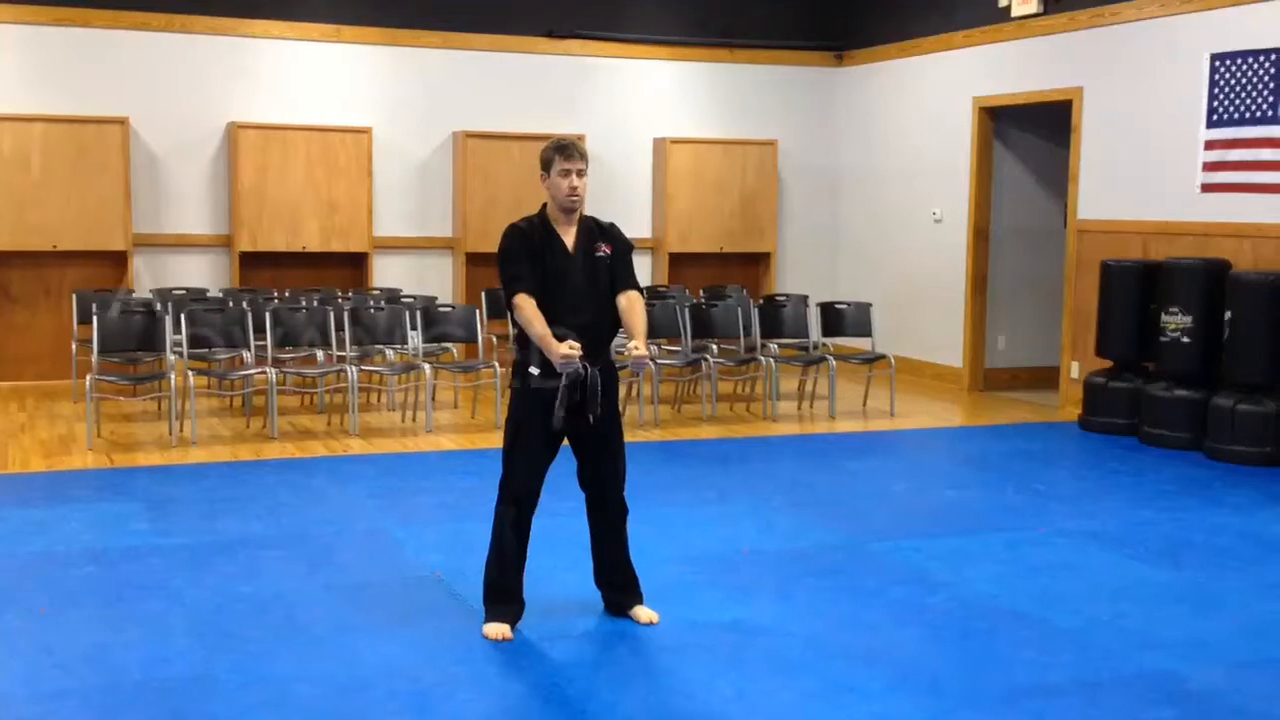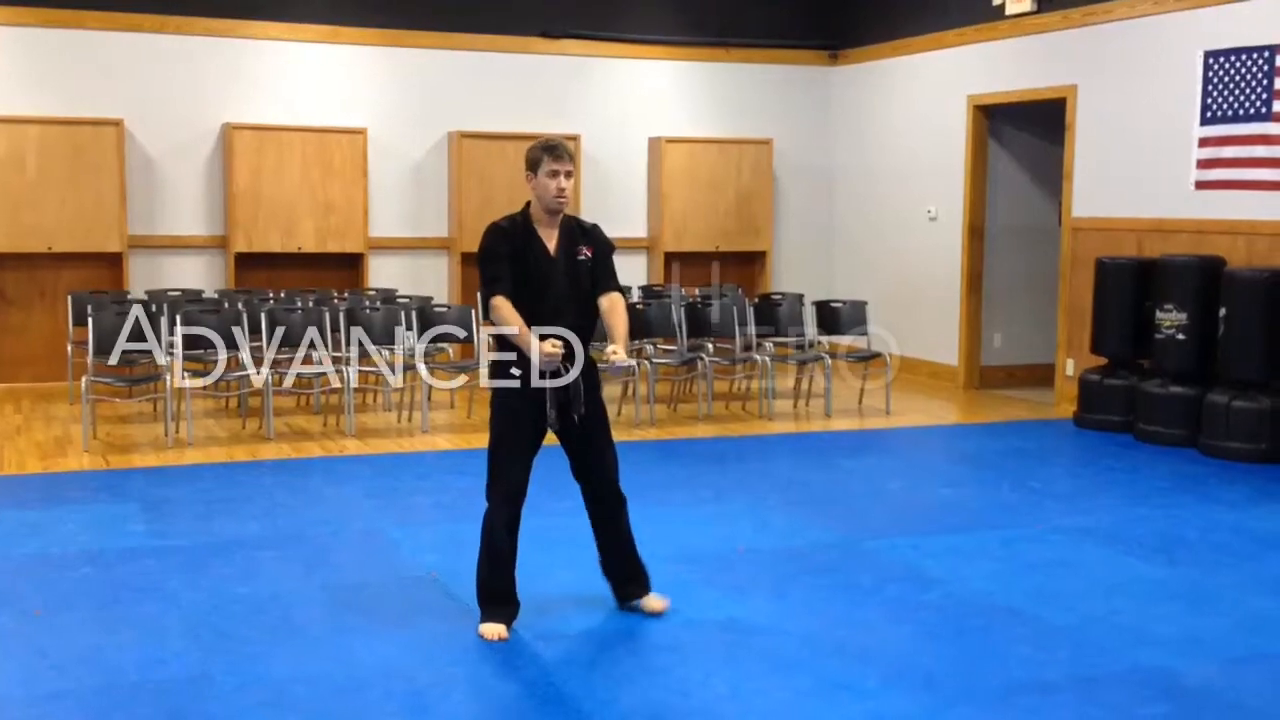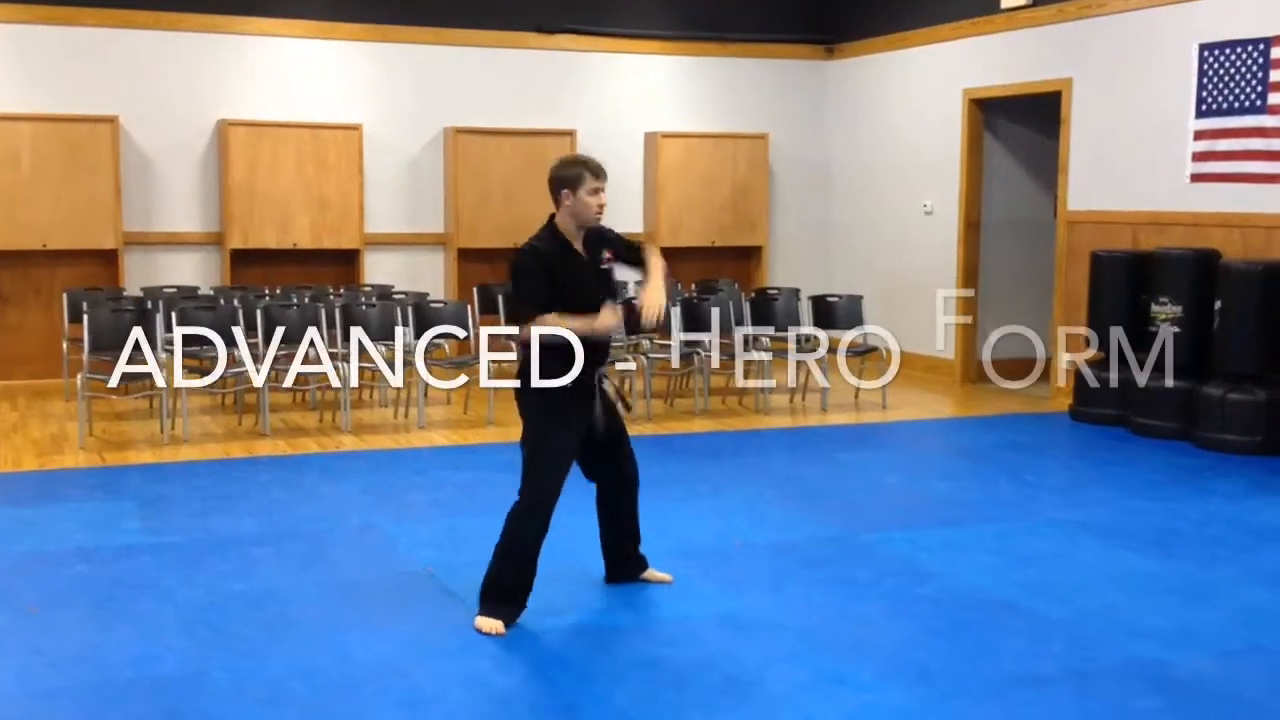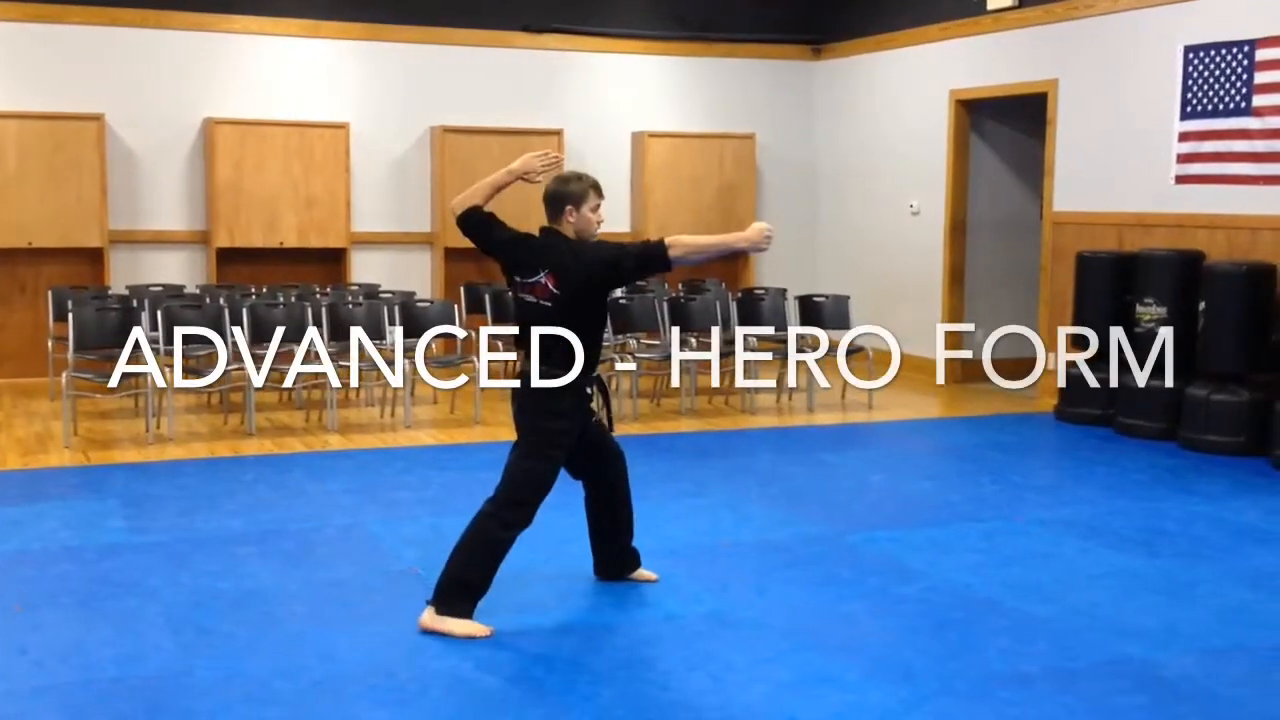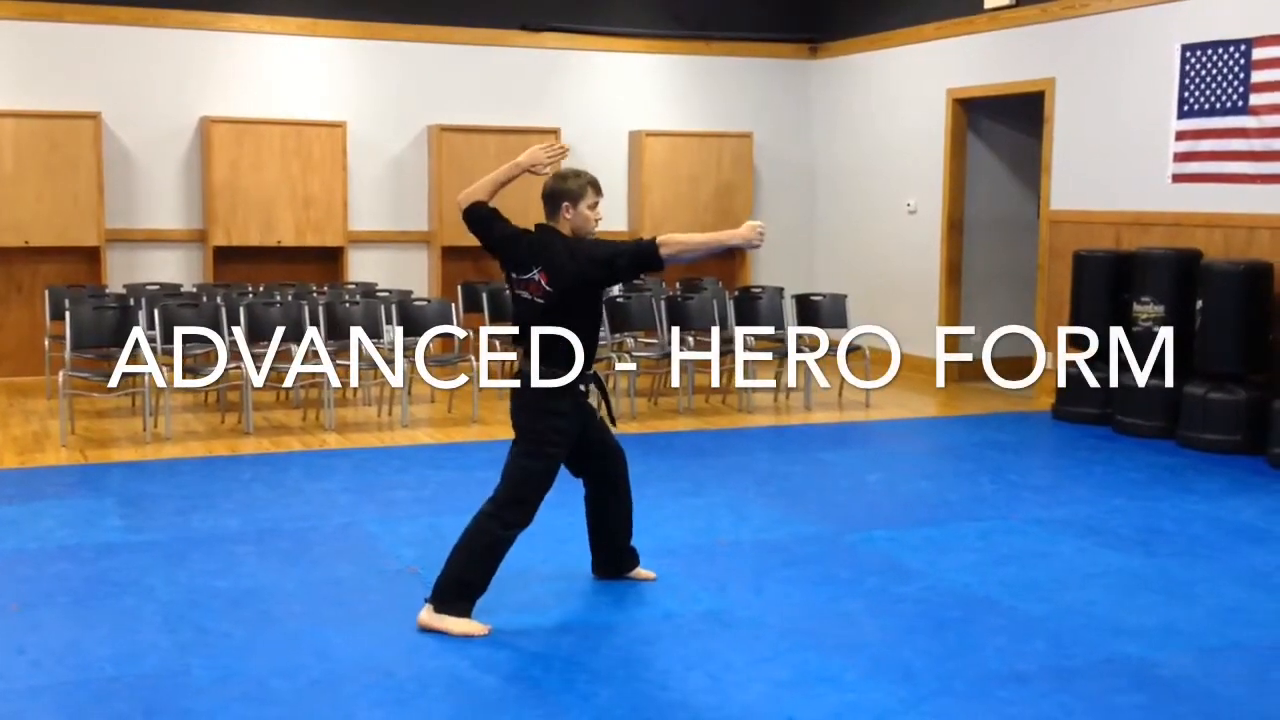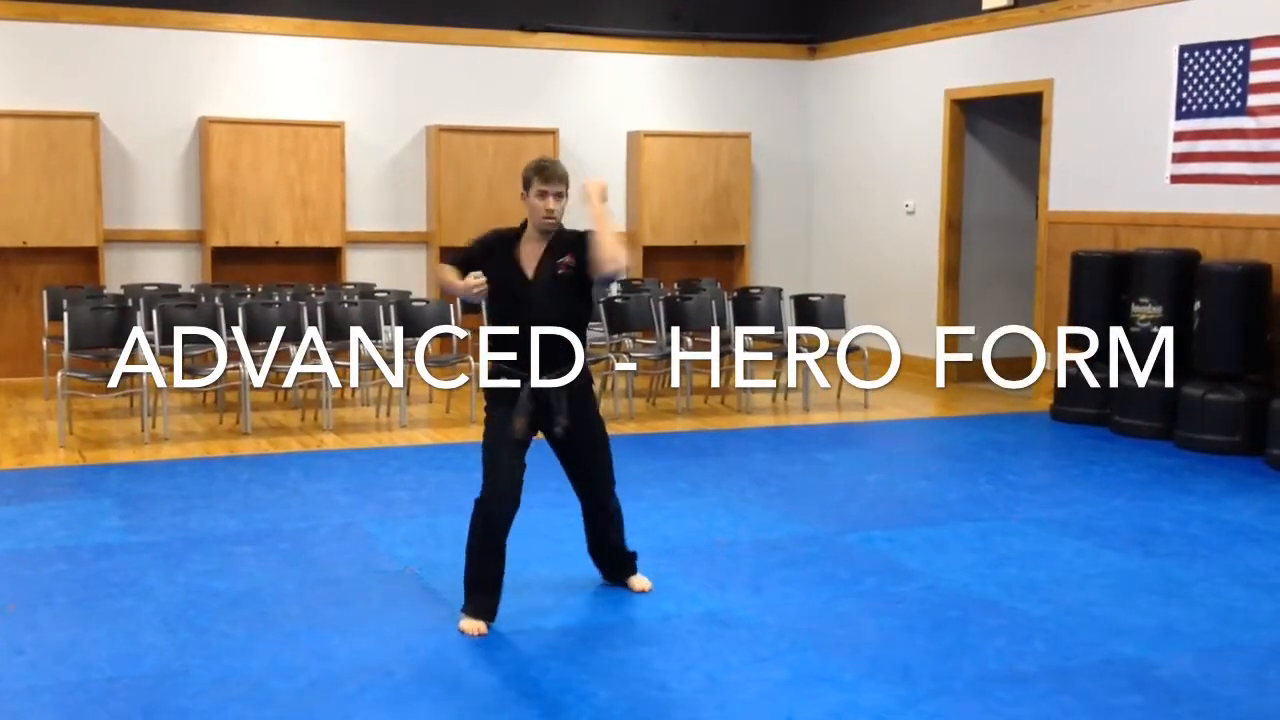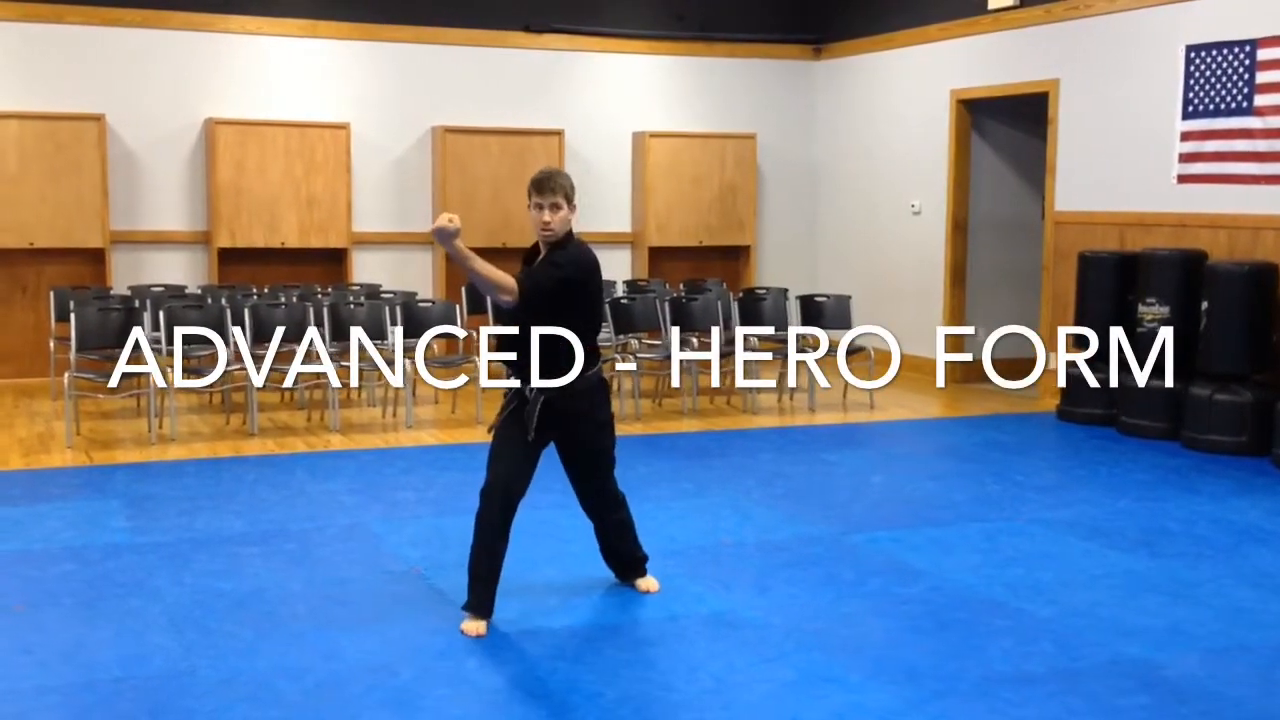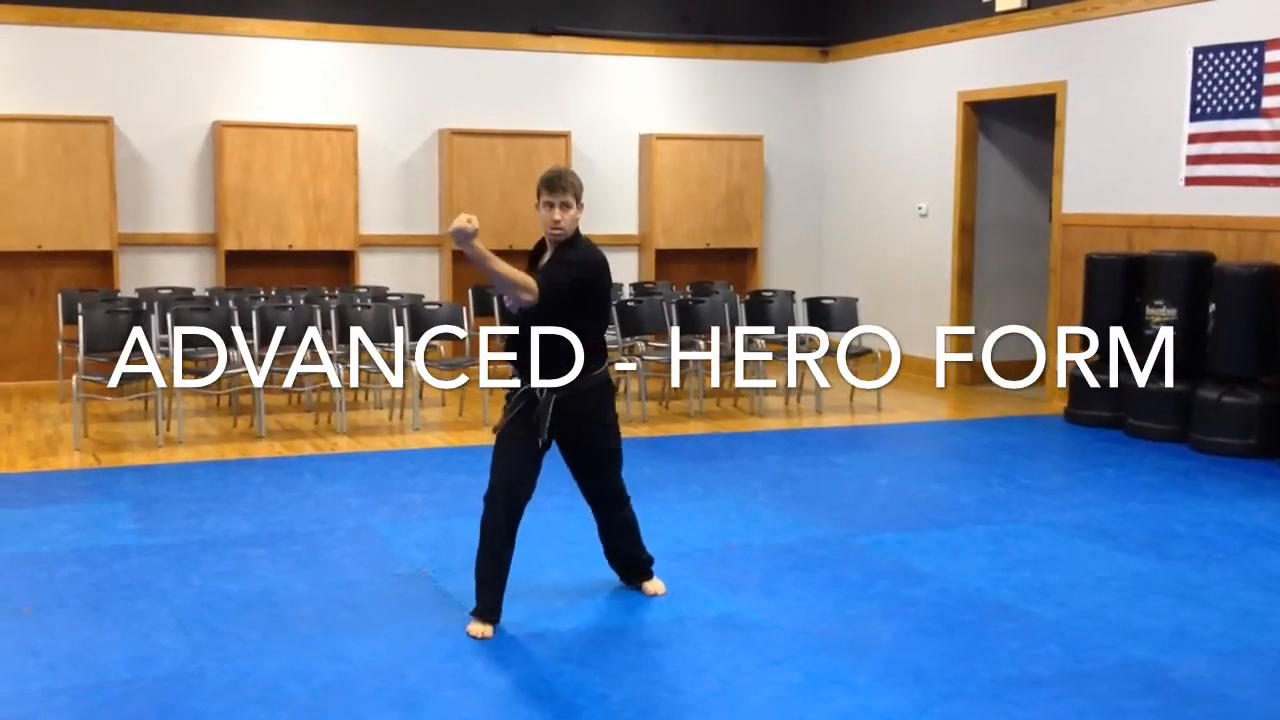
dt=0.5s
person 1, frame 1
left shoulder: (609, 238)
right shoulder: (521, 237)
left elbow: (628, 294)
right elbow: (523, 301)
left wrist: (638, 340)
right wrist: (551, 347)
left hip: (597, 379)
right hip: (538, 380)
left knee: (608, 492)
right knee: (518, 495)
left ankle: (623, 596)
right ankle: (501, 607)
person 1, frame 2
left shoulder: (590, 238)
right shoulder: (502, 236)
left elbow: (608, 296)
right elbow: (499, 302)
left wrist: (619, 344)
right wrist: (531, 346)
left hip: (578, 377)
right hip: (519, 379)
left knee: (603, 484)
right knee: (505, 496)
left ankle: (632, 587)
right ankle: (497, 607)
person 1, frame 3
left shoulder: (598, 239)
right shoulder: (538, 254)
left elbow: (650, 255)
right elbow: (532, 326)
left wrist: (655, 297)
right wrist: (594, 327)
left hip: (582, 387)
right hip: (550, 391)
left knee: (620, 472)
right knee: (539, 495)
left ankle: (626, 564)
right ankle: (496, 604)
person 1, frame 4
left shoulder: (520, 250)
right shoulder: (589, 261)
left elbow: (463, 209)
right elbow: (671, 251)
left wrist: (514, 171)
right wrist: (741, 241)
left hip: (552, 391)
right hip: (554, 398)
left knee: (607, 466)
right knee: (512, 502)
left ankle: (616, 562)
right ankle: (445, 606)
person 1, frame 5
left shoulder: (518, 247)
right shoulder: (582, 258)
left elbow: (470, 203)
right elbow: (660, 249)
left wrist: (520, 165)
right wrist: (731, 235)
left hip: (558, 391)
right hip: (549, 396)
left knee: (608, 466)
right knee: (514, 501)
left ankle: (615, 562)
right ankle: (443, 606)
person 1, frame 6
left shoulder: (579, 244)
right shoulder: (497, 244)
left elbow: (609, 269)
right elbow: (447, 271)
left wrist: (597, 201)
right wrist: (463, 287)
left hip: (568, 388)
right hip: (511, 390)
left knee: (596, 485)
right knee: (497, 499)
left ankle: (618, 567)
right ankle: (478, 605)
person 1, frame 7
left shoulder: (576, 262)
right shoulder: (540, 253)
left elbow: (509, 293)
left wrist: (453, 246)
left hip: (578, 396)
right hip: (528, 394)
left knee: (599, 491)
right knee: (497, 496)
left ankle: (631, 566)
right ankle: (479, 605)
person 1, frame 8
left shoulder: (586, 261)
right shoulder: (544, 251)
left elbow: (529, 292)
left wrist: (471, 246)
right wrist: (516, 301)
left hip: (583, 395)
right hip: (531, 394)
left knee: (606, 492)
right knee: (503, 498)
left ankle: (637, 569)
right ankle: (487, 609)
